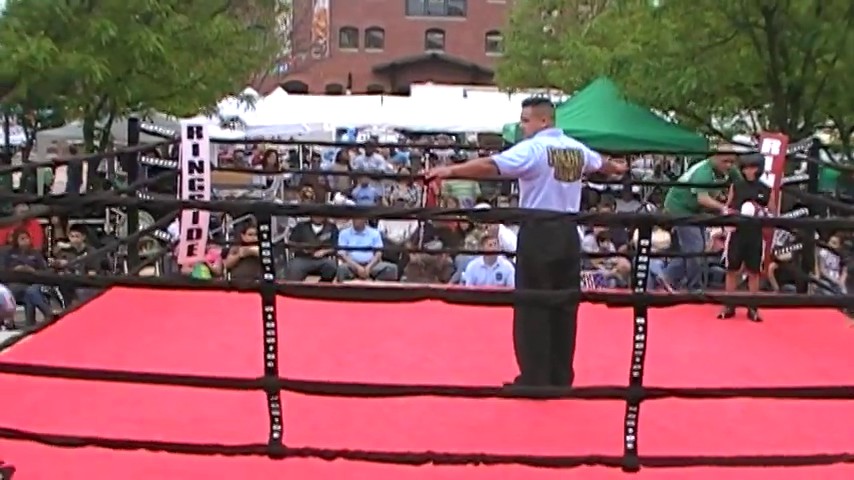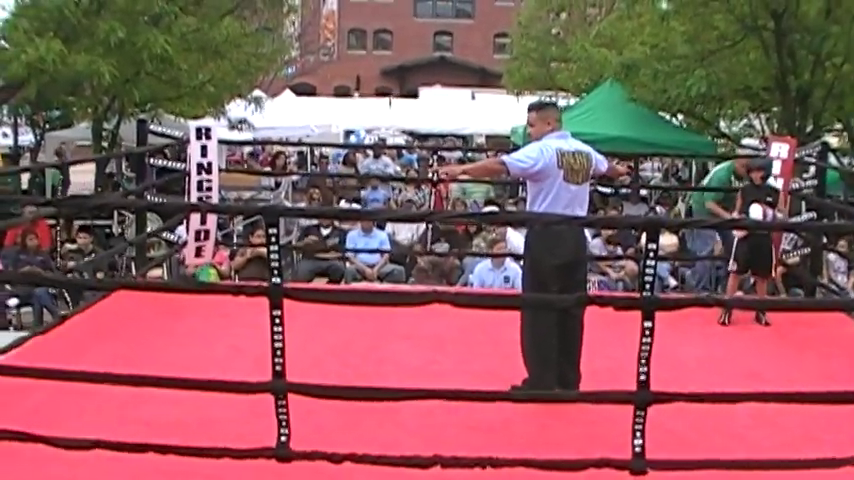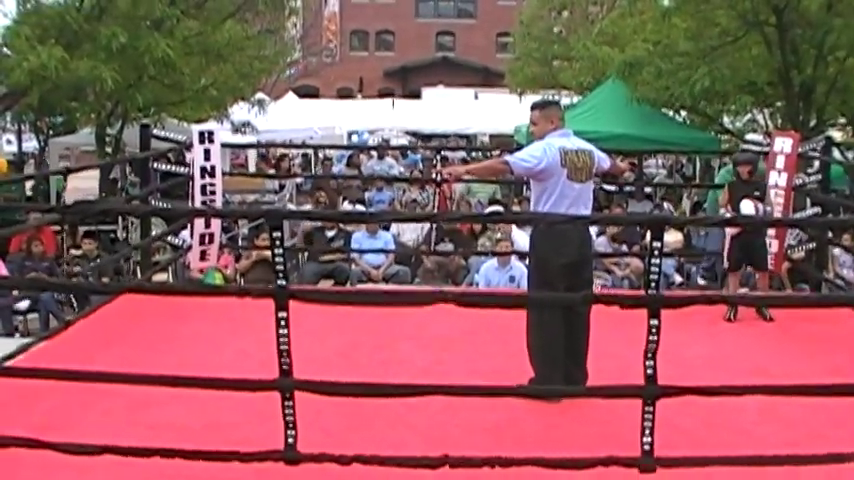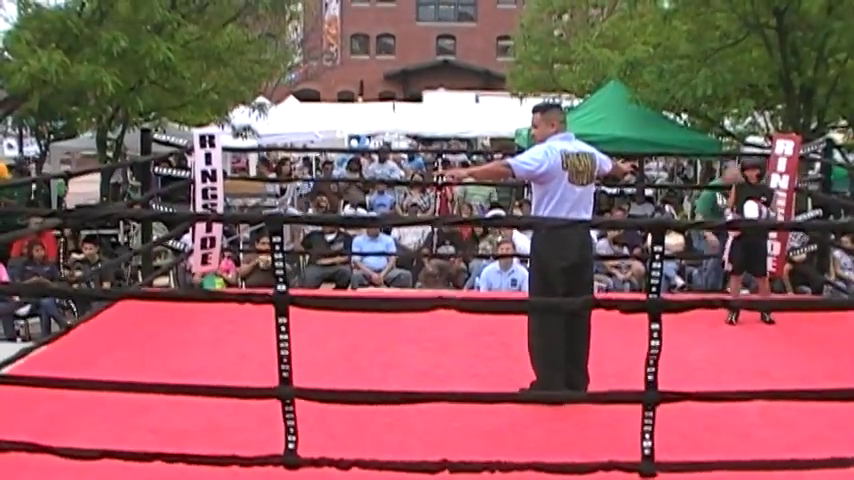
dt=0.4s
person 1, frame 1
left shoulder: (532, 148)
right shoulder: (578, 149)
left elbow: (490, 165)
right elbow: (600, 162)
left wrist: (450, 170)
right wrist: (616, 168)
left hip: (538, 233)
right hip: (568, 233)
left knee: (532, 307)
right knee: (564, 306)
left ankle: (534, 380)
right ankle: (560, 377)
person 1, frame 2
left shoulder: (541, 150)
right shoulder: (585, 152)
left elbow: (500, 166)
right elbow: (606, 166)
left wrist: (461, 170)
right wrist: (620, 172)
left hip: (546, 236)
right hip: (575, 236)
left knee: (539, 310)
right knee: (571, 308)
left ankle: (541, 383)
right ankle: (567, 379)
person 1, frame 3
left shoulder: (544, 150)
right shoulder: (588, 150)
left elbow: (504, 165)
right elbow: (610, 164)
left wrist: (465, 170)
right wrist: (622, 168)
left hip: (551, 235)
right hip: (580, 235)
left knee: (545, 310)
right knee: (577, 307)
left ankle: (548, 382)
right ankle: (574, 378)
person 1, frame 4
left shoulder: (545, 153)
right shoulder: (589, 153)
left elbow: (506, 168)
right elbow: (611, 166)
left wrist: (467, 172)
right wrist: (624, 170)
left hip: (551, 238)
right hip: (581, 238)
left knee: (546, 312)
right knee: (577, 310)
left ankle: (550, 385)
right ankle: (575, 382)
person 2, frame 1
left shoulder: (766, 190)
right shoulder: (736, 186)
right elbow: (726, 206)
left wrist: (761, 212)
left hip: (755, 234)
right hip: (736, 232)
left knee: (754, 272)
right knee: (732, 270)
left ankle: (752, 307)
right ankle: (729, 306)
person 2, frame 2
left shoulder: (775, 193)
right shoulder: (744, 190)
right elbow: (736, 212)
left wrist: (769, 213)
right wrist: (738, 219)
left hip: (764, 238)
right hip: (745, 237)
left knee: (762, 277)
right knee: (735, 273)
left ankle: (760, 311)
right ankle: (727, 309)
person 2, frame 3
left shoulder: (762, 186)
right shoulder: (730, 186)
right elbow: (722, 207)
left wrist: (760, 208)
right wrist: (728, 216)
left hip: (756, 233)
right hip: (736, 233)
left knee: (763, 271)
right knee: (733, 270)
left ankle: (762, 305)
right ankle: (732, 306)
person 2, frame 4
left shoulder: (769, 192)
right shoulder: (737, 188)
left elbow: (774, 216)
right elbow: (729, 208)
left wrist: (764, 212)
right wrist: (732, 217)
left hip: (759, 237)
right hip: (739, 236)
left knee: (762, 276)
right knee: (736, 273)
left ankle: (765, 310)
right ankle: (734, 309)
person 3, frame 1
left shoulder: (729, 171)
right shoulder: (704, 172)
right elbow: (702, 199)
right wrist: (724, 208)
left hip: (693, 208)
right hip: (680, 207)
left knee: (691, 247)
right knee: (695, 247)
left ankle: (670, 277)
right ankle: (694, 288)
person 3, frame 2
left shoulder: (745, 174)
right shoulder: (722, 175)
right elbow: (709, 204)
right wrist: (729, 218)
left hip: (724, 209)
right hip: (705, 208)
left knee: (732, 248)
right knee: (707, 249)
right ankle: (702, 290)
person 3, frame 3
left shoulder: (758, 175)
right shoulder: (727, 174)
right elbow: (723, 200)
right wrist: (730, 215)
left hip: (741, 210)
right hip: (718, 208)
left knee: (739, 246)
right knee: (716, 244)
left ankle: (733, 283)
right ankle: (704, 273)
person 3, frame 4
right shoulder: (711, 191)
right elbow: (699, 218)
right wrist: (708, 235)
right hip: (710, 229)
right knee: (712, 261)
right ankle: (706, 290)
